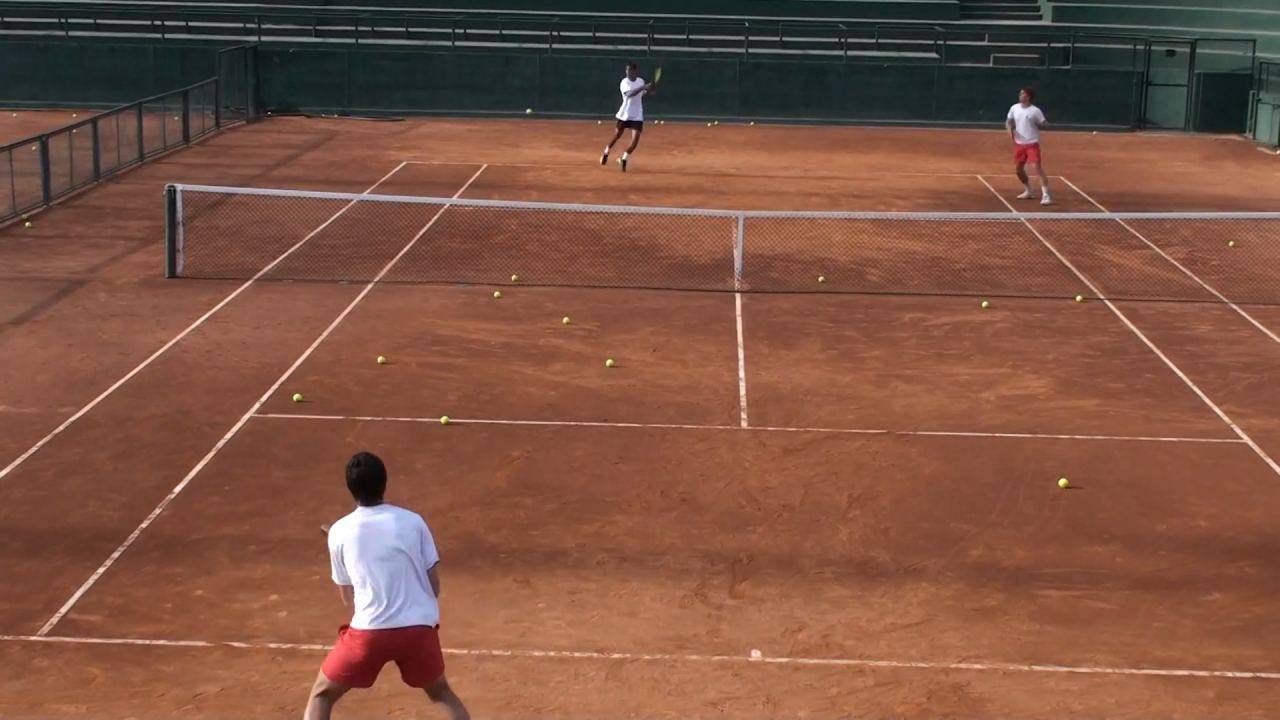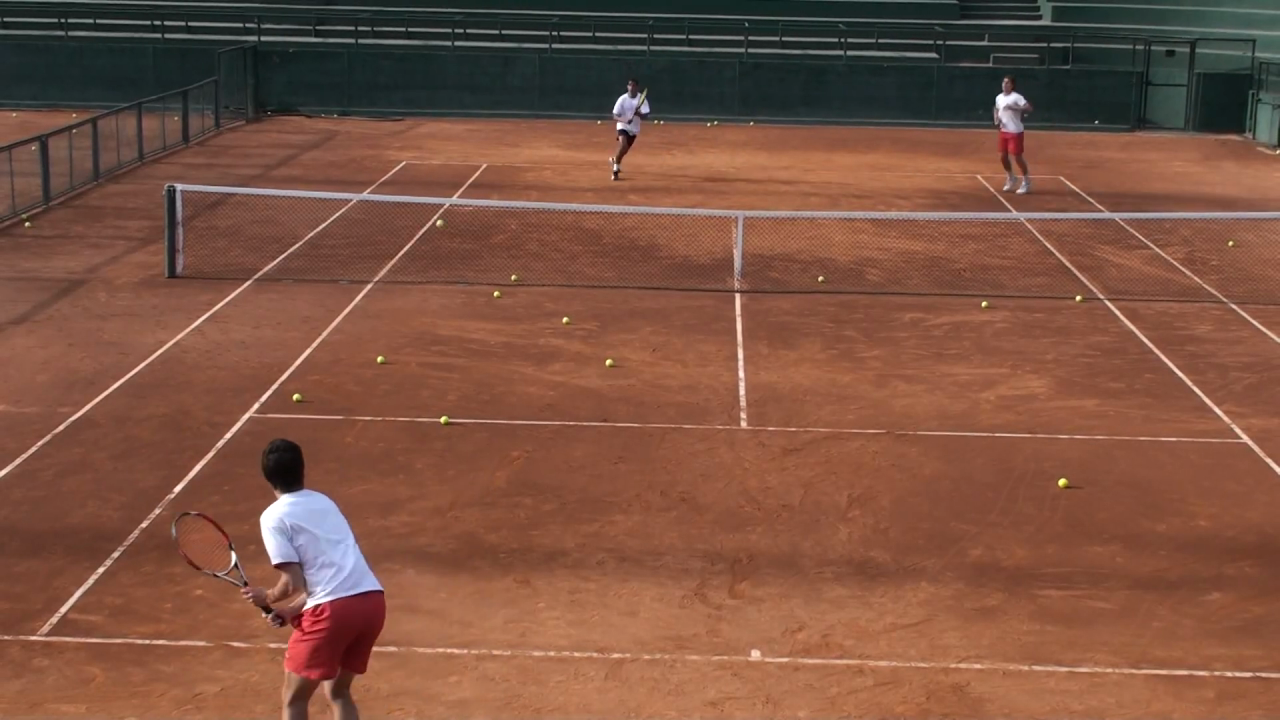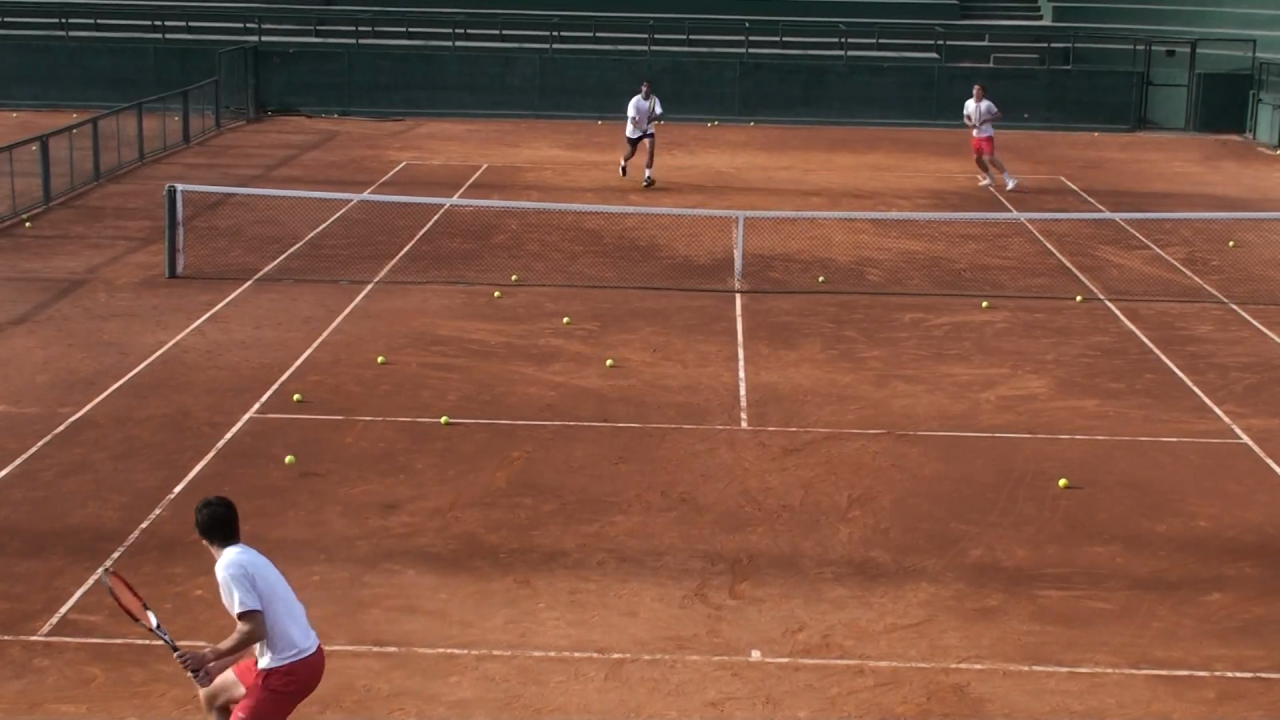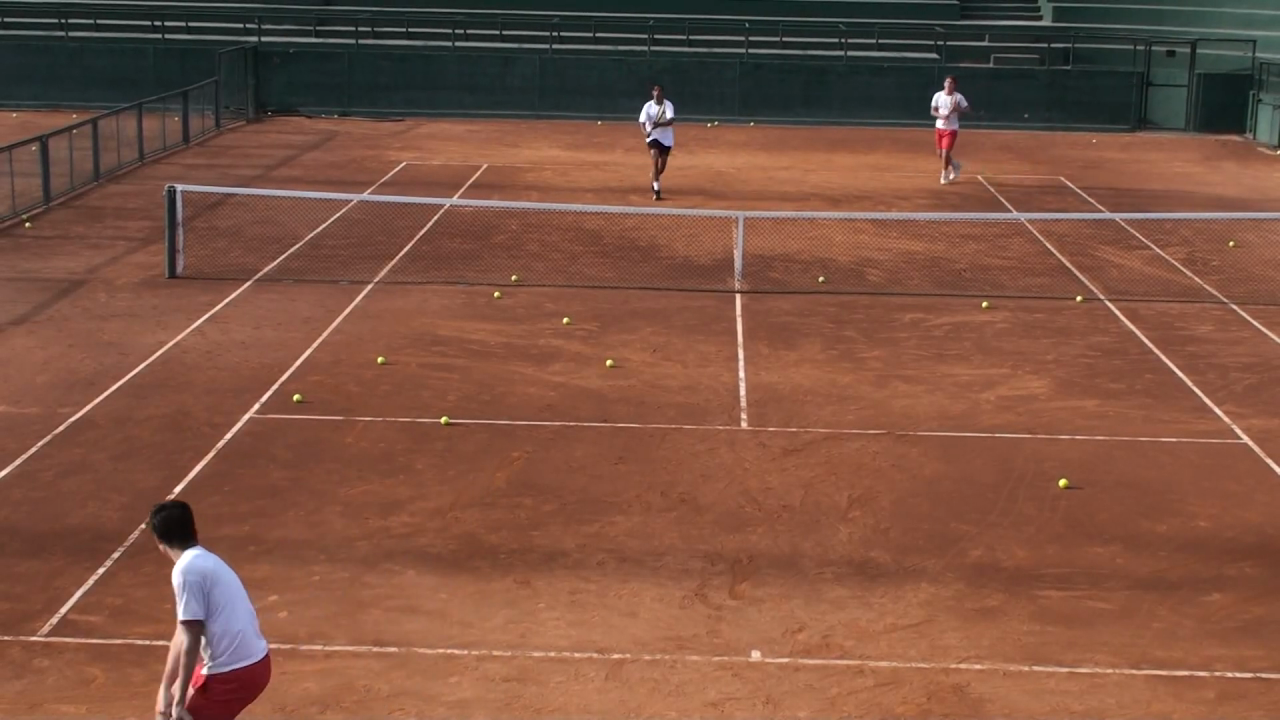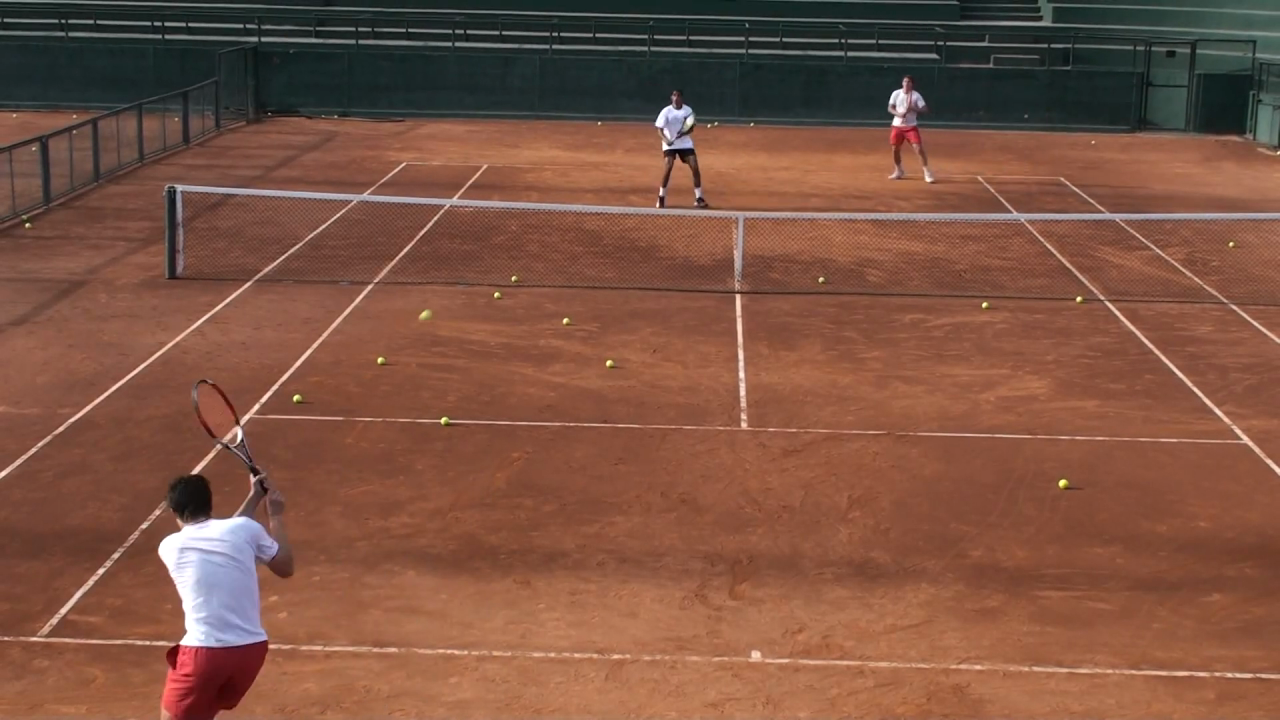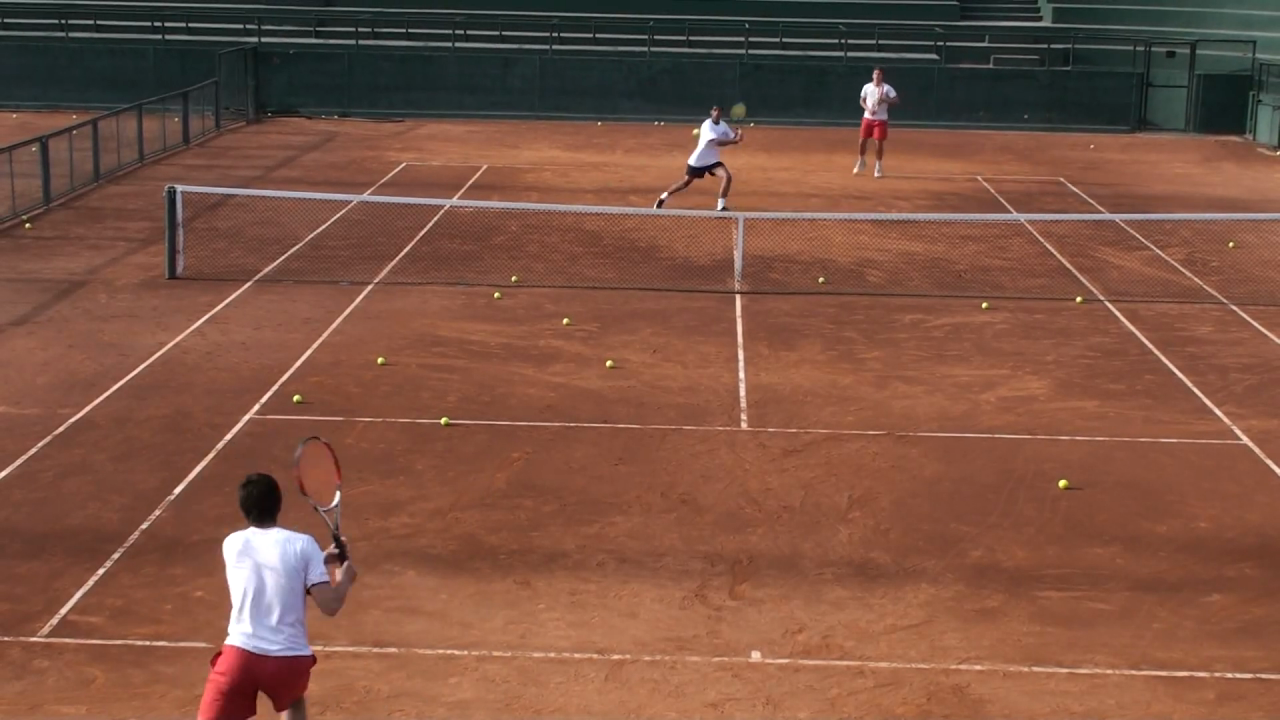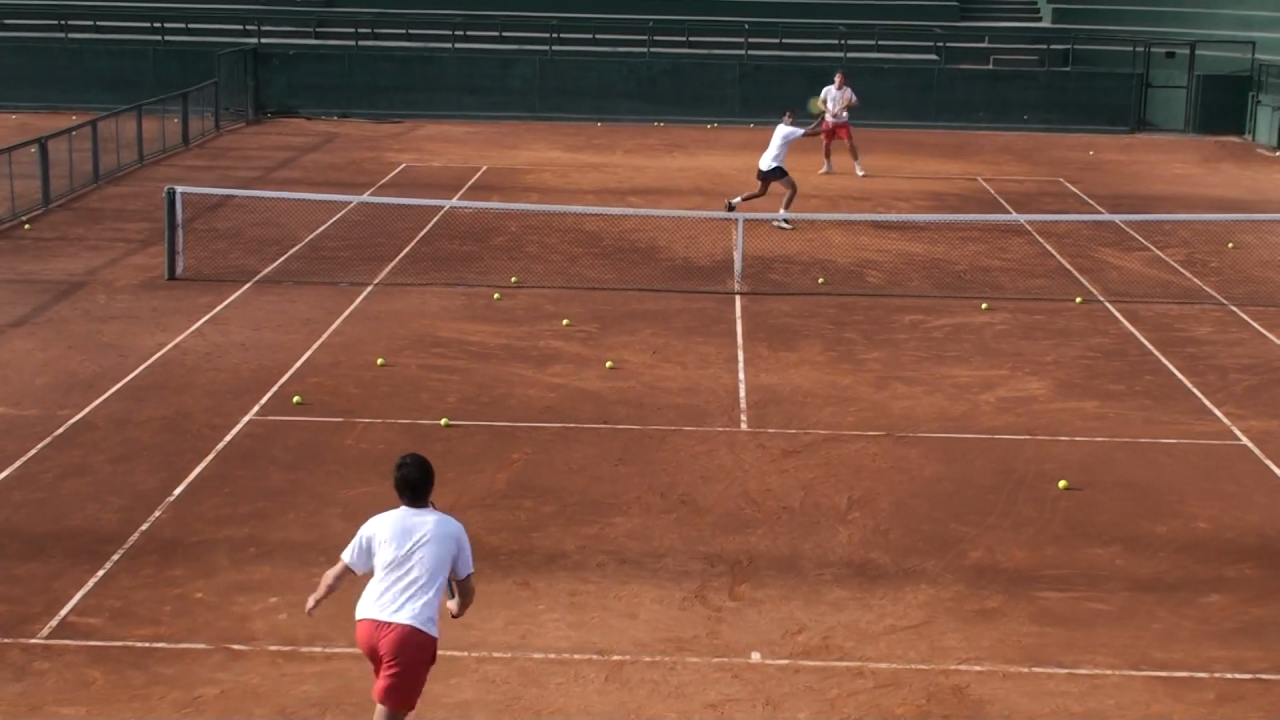
dt=0.3s
person 1, frame 1
left shoulder: (339, 533)
right shoulder: (414, 522)
left elbow: (348, 597)
right elbow: (434, 585)
left hip: (370, 631)
right hip: (418, 628)
left knee: (322, 695)
right knee: (441, 693)
person 1, frame 2
left shoulder: (274, 517)
right shoulder: (323, 502)
left elbow: (293, 583)
left wrist: (267, 597)
right wrist: (292, 610)
left hip: (333, 611)
right hip: (371, 601)
right knee: (338, 693)
person 1, frame 3
left shoulder: (228, 566)
right shoulder: (248, 557)
left elbow: (253, 630)
right elbow: (257, 628)
left wrist: (209, 657)
right wrist: (216, 666)
left hip: (288, 668)
right hip: (307, 657)
right knee: (210, 695)
person 1, frame 4
left shoulder: (185, 571)
right shoulder: (207, 560)
left elbow: (191, 640)
right elbow: (181, 637)
left wrist: (180, 702)
right wrist: (165, 689)
left hip: (229, 675)
right hip: (256, 664)
person 1, frame 5
left shoulder: (169, 547)
right shoulder: (245, 528)
right elbow: (285, 569)
left wrist: (253, 499)
right wrist: (275, 515)
left hip: (202, 655)
right hip: (250, 650)
person 1, frame 6
left shoulder: (232, 545)
right shoulder: (303, 545)
right elbow: (329, 607)
right wrist: (344, 582)
left hip: (239, 655)
right hip: (289, 660)
person 1, frame 7
left shoulder: (376, 526)
right shoulder: (452, 529)
left elbow: (337, 575)
right elbow: (467, 590)
left wrist: (316, 596)
right wrist: (458, 607)
left hip: (370, 627)
right hip: (411, 636)
